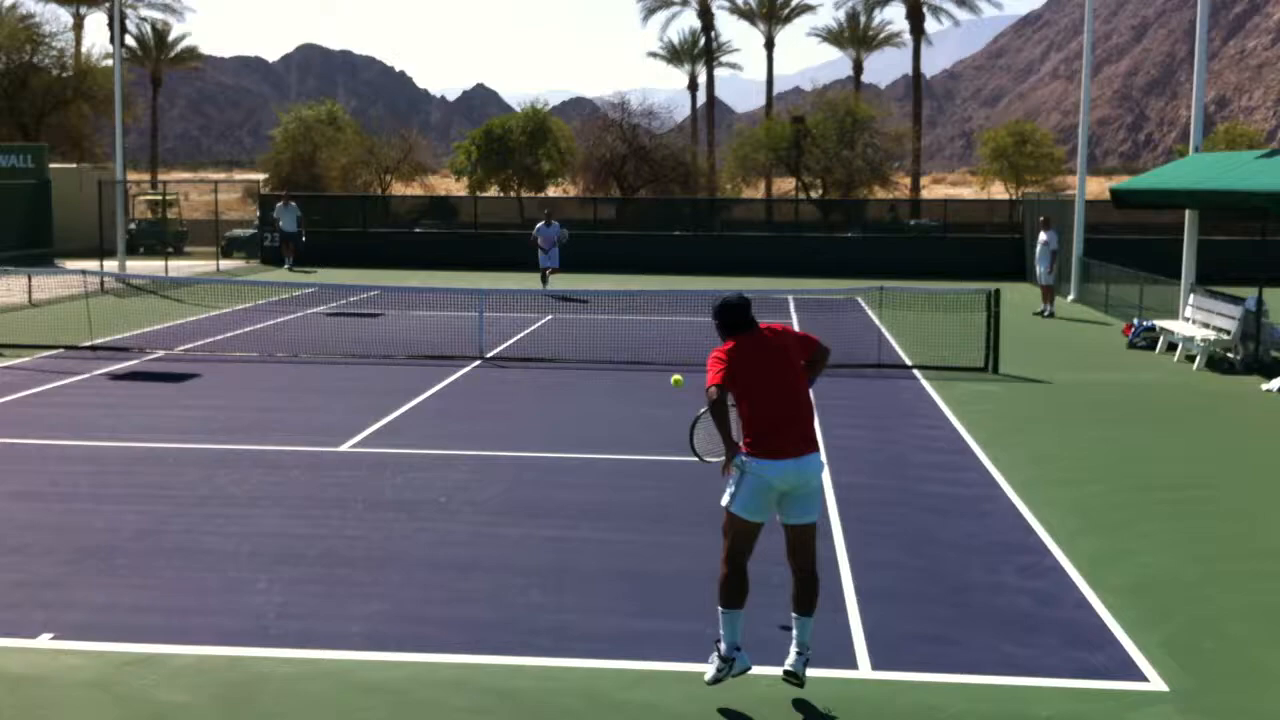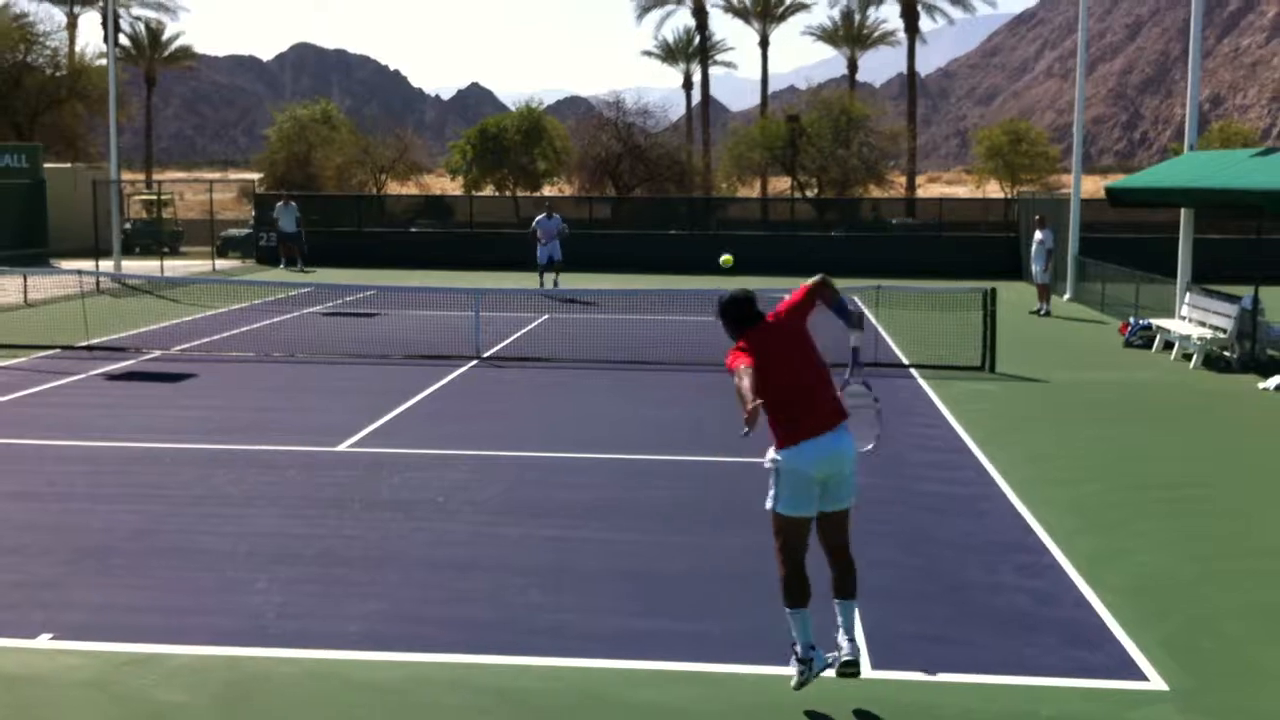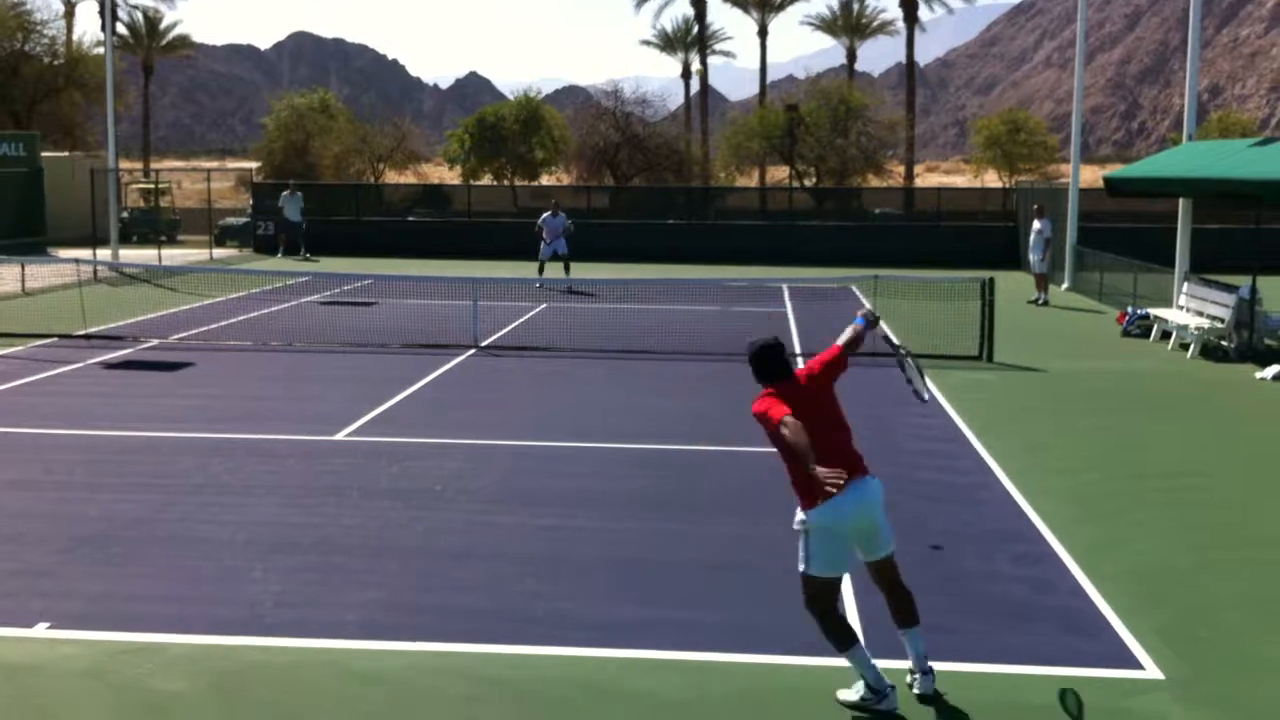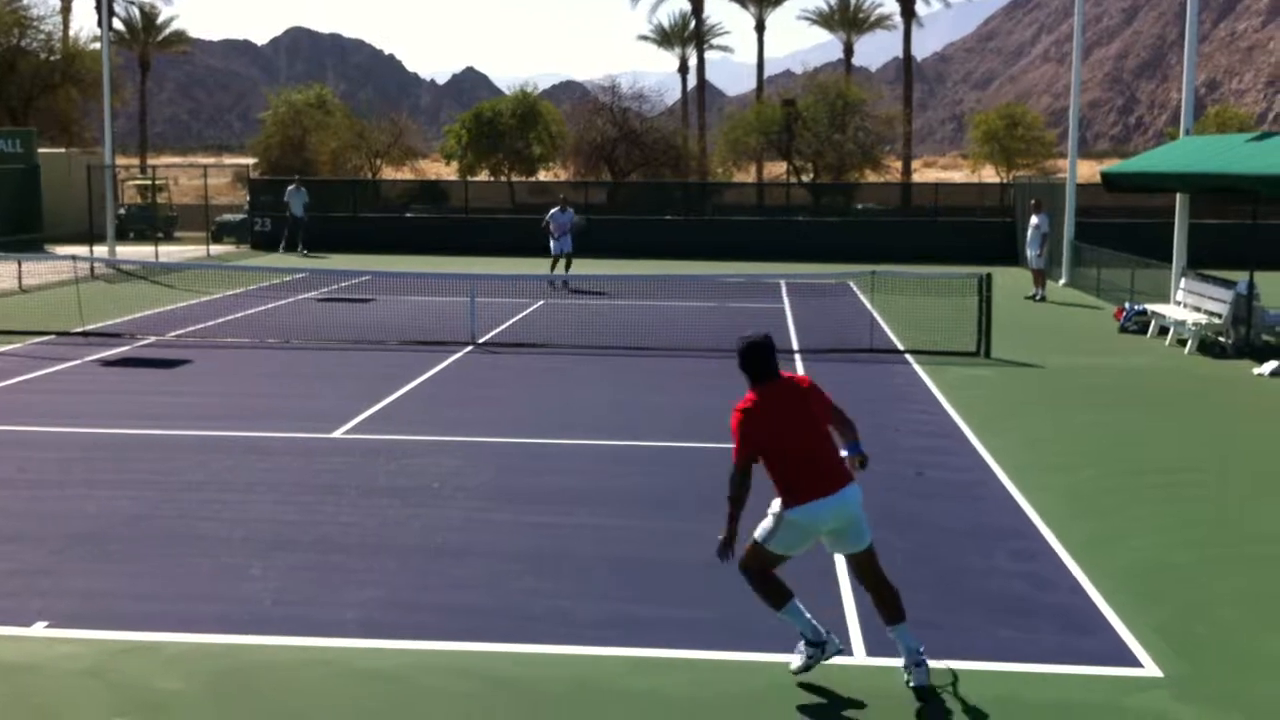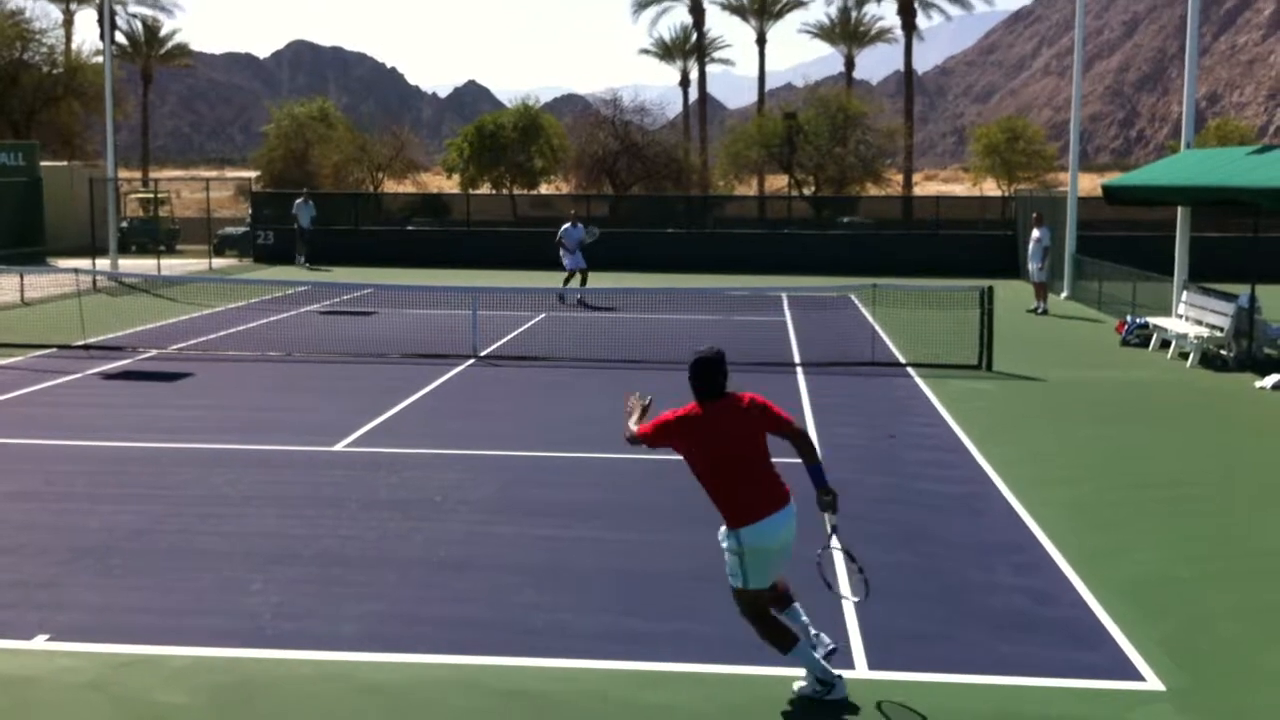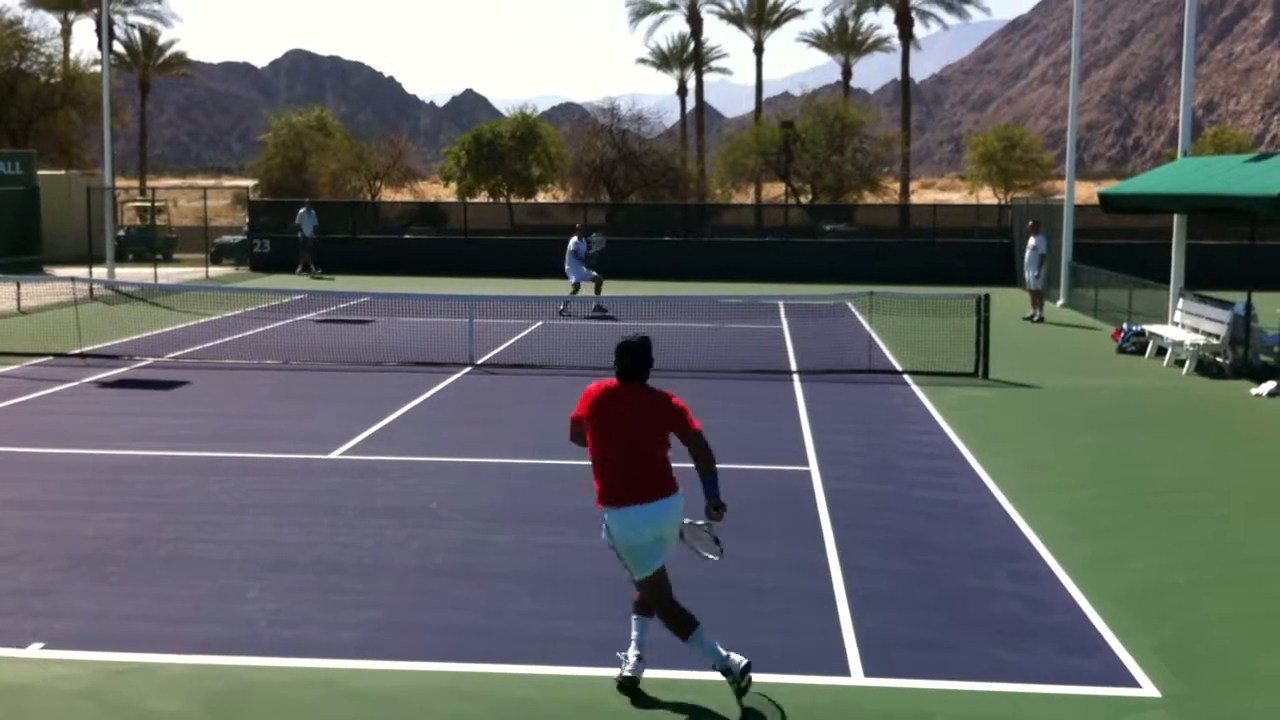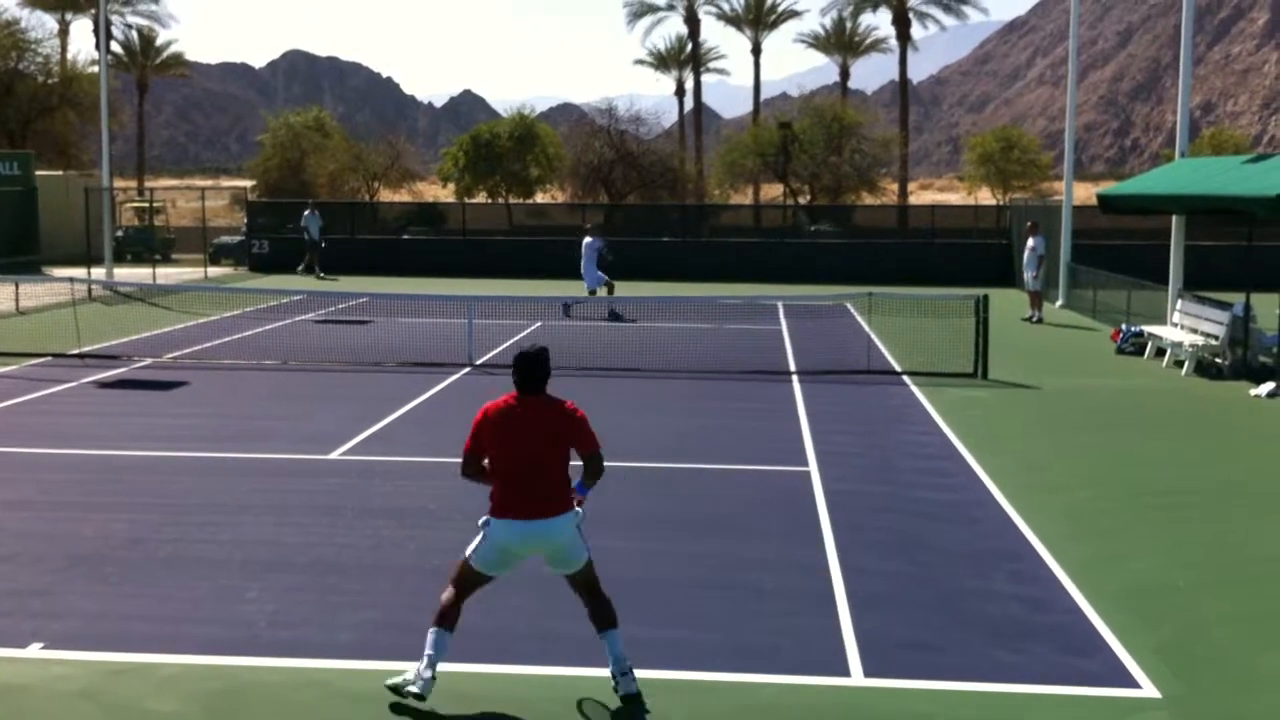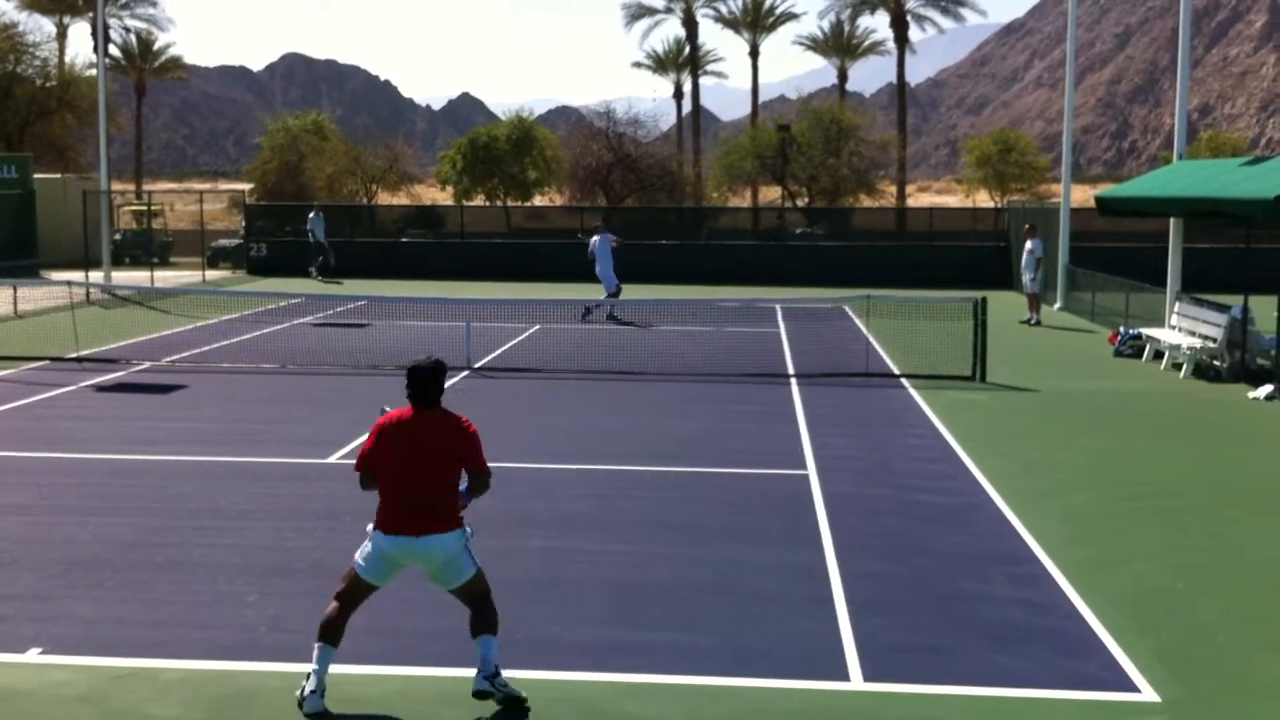
dt=0.2s
person 1, frame 1
left shoulder: (724, 357)
right shoulder: (782, 335)
left elbow: (716, 398)
right elbow: (821, 353)
left wrist: (731, 451)
left hip: (760, 465)
right hip: (807, 461)
left knee: (734, 560)
right knee: (804, 564)
left ankle: (729, 652)
right ankle: (798, 657)
person 1, frame 2
left shoulder: (739, 353)
right shoulder: (783, 319)
left elbow: (746, 375)
right elbow: (820, 284)
left wrist: (749, 404)
right wrist: (851, 320)
left hip: (798, 454)
right hip: (839, 439)
left knee: (791, 556)
right knee: (837, 550)
left ankle: (806, 654)
right ankle: (847, 645)
person 1, frame 3
left shoulder: (765, 405)
right shoulder: (814, 375)
left elbow: (791, 427)
right elbow: (851, 338)
left wrist: (814, 468)
right wrist: (865, 319)
left hip: (826, 512)
right hip: (866, 491)
left knee: (822, 604)
right knee: (890, 583)
left ankle: (876, 687)
right ankle: (922, 671)
person 1, frame 4
left shoulder: (748, 412)
right shoulder: (804, 385)
left elbow: (741, 477)
right elbow: (844, 422)
left wrist: (730, 531)
right wrist: (852, 454)
left hip: (803, 510)
right hip: (846, 494)
left knee: (753, 568)
right knee: (872, 577)
left ankle: (814, 637)
right ankle: (914, 662)
person 1, frame 5
left shoulder: (679, 422)
right shoulder: (749, 404)
left elbow: (633, 437)
right elbow: (800, 437)
left wrist: (637, 412)
right wrist: (822, 486)
left hip: (751, 528)
right hip: (783, 511)
left knee: (753, 608)
right knee: (767, 580)
left ankle: (825, 679)
right ankle: (814, 639)
person 1, frame 6
left shoulder: (594, 395)
right shoulder: (666, 403)
left elbow: (575, 436)
right elbow: (699, 446)
right wrist: (713, 495)
left hip: (623, 514)
right hip: (666, 504)
left knee: (662, 602)
right knee: (647, 580)
left ankle: (728, 663)
right ankle: (636, 660)
person 1, frame 7
left shoulder: (490, 413)
right shoulder: (568, 414)
left elbow: (469, 470)
right elbow: (596, 466)
right wrist: (582, 490)
left hip: (506, 526)
right hip: (557, 524)
left knee: (456, 590)
right knee: (592, 592)
left ankle: (424, 674)
right ankle: (623, 676)
person 1, frame 8
left shoulder: (385, 425)
right shoulder: (460, 428)
left elbow: (365, 481)
right elbow: (481, 483)
right wrist: (463, 496)
left hip: (390, 538)
right hip: (443, 539)
left knee: (344, 601)
right knee: (481, 600)
left ankle: (315, 688)
right ankle: (488, 674)
